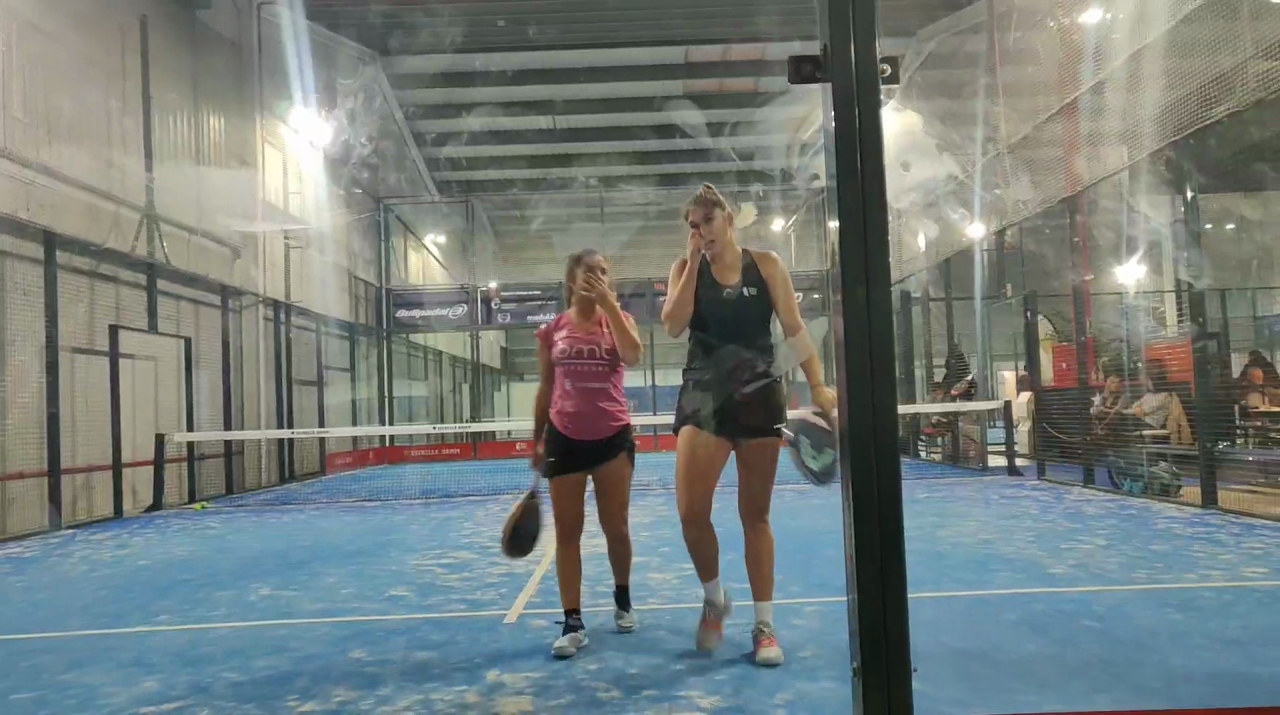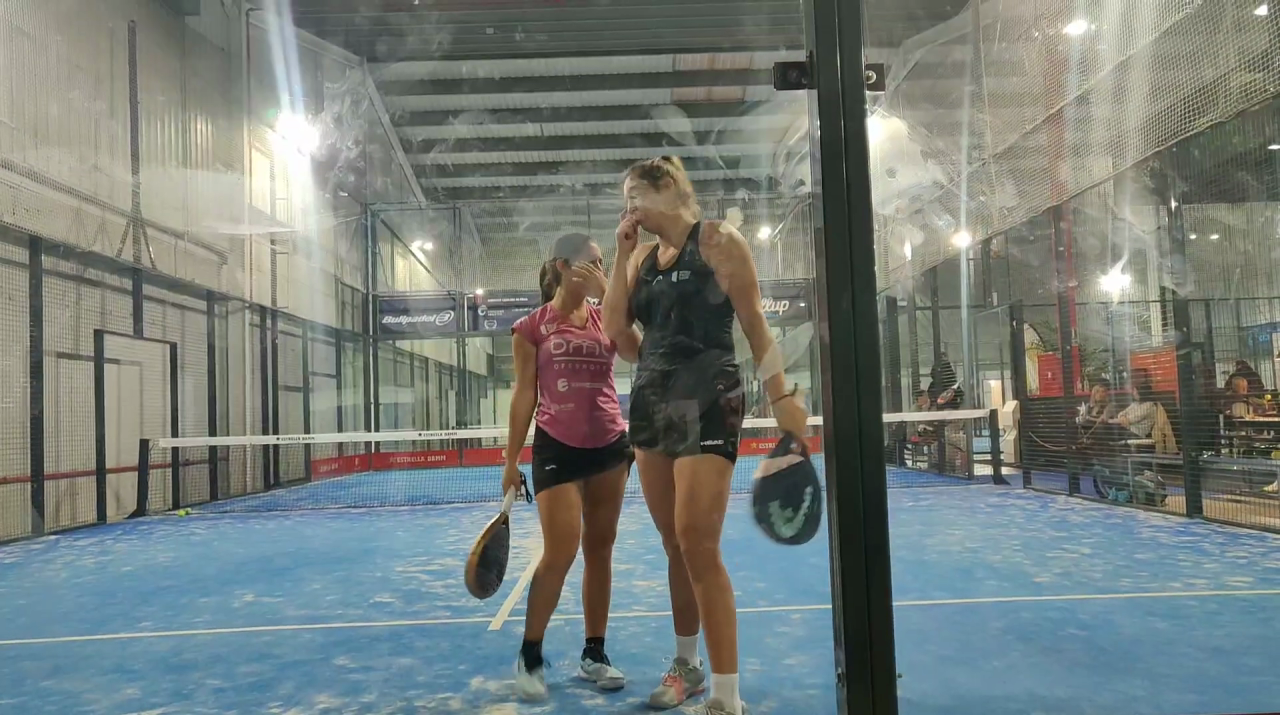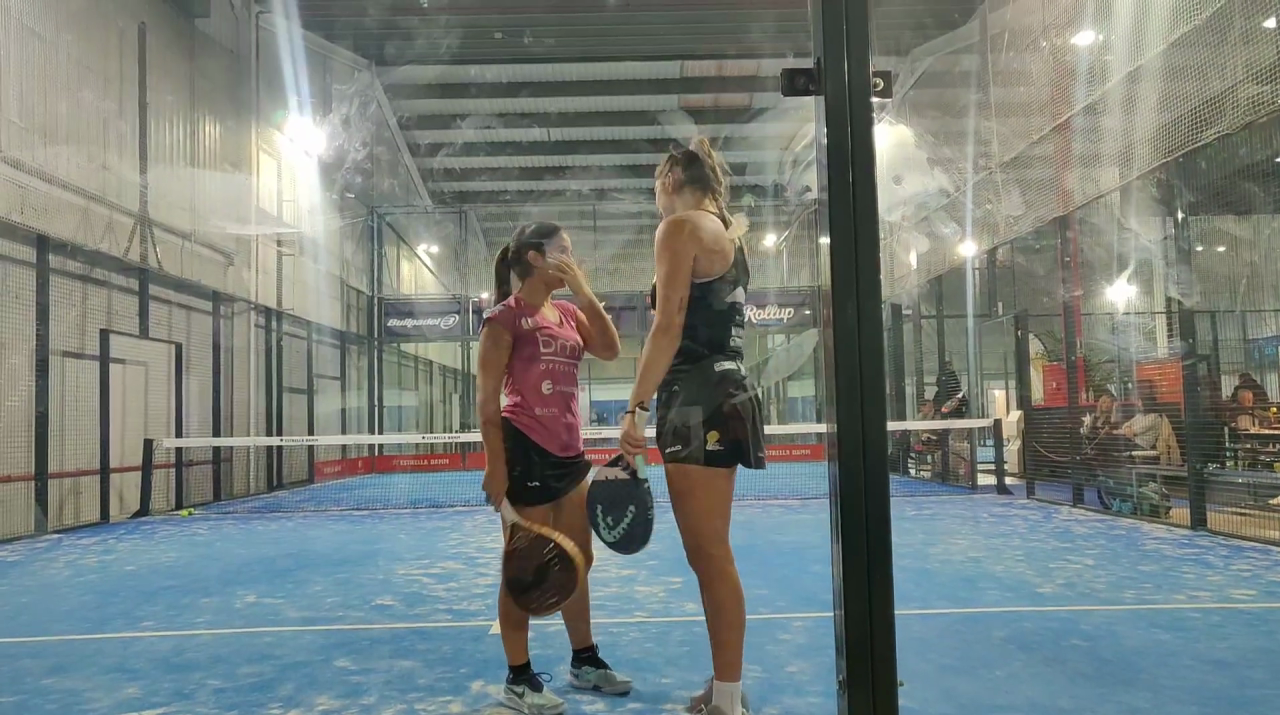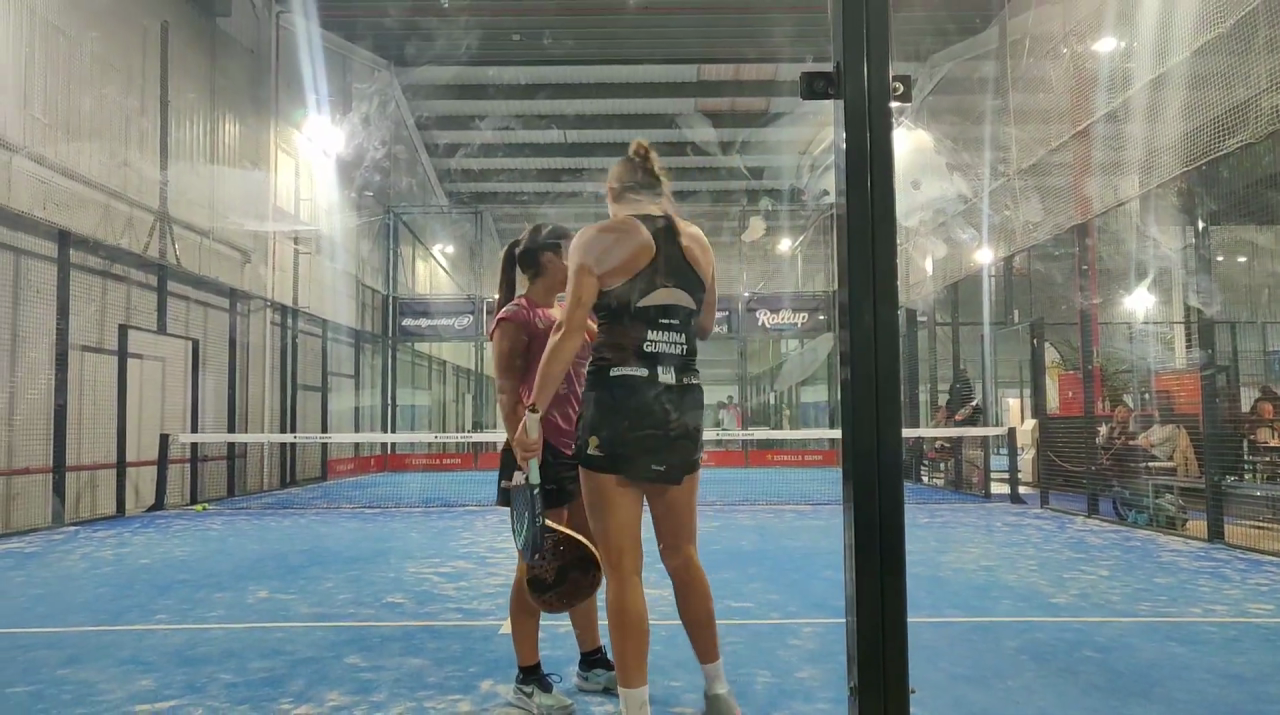
dt=1s
person 1, frame 1
left shoulder: (765, 265)
right shoulder: (685, 269)
left elbow: (793, 325)
right elbow: (672, 325)
left wrist: (818, 381)
right wrist: (693, 262)
left hip: (758, 395)
right hip: (702, 395)
left knee: (754, 514)
right knee: (690, 508)
left ankle: (764, 625)
right ankle: (714, 598)
person 1, frame 2
left shoulder: (714, 237)
right shoulder: (641, 257)
left elbow: (751, 317)
right elbow: (614, 328)
left wrist: (780, 389)
right wrist: (624, 254)
left hip: (706, 401)
right hip: (651, 402)
left knee: (697, 545)
right knee: (677, 544)
right ankle: (687, 663)
person 1, frame 3
left shoulder: (680, 227)
right shoulder: (725, 234)
left elbow: (669, 325)
left wrist: (634, 407)
left hip: (696, 402)
right hip: (721, 398)
left knee: (709, 557)
right knee: (709, 554)
person 1, frame 4
left shoulder: (597, 239)
right shoulder: (696, 239)
left elbow: (569, 331)
left wrist: (533, 411)
left hip: (617, 409)
right hip: (682, 410)
left knee: (623, 570)
right knee: (682, 558)
person 2, frame 1
left shoulder: (619, 318)
right shoulder: (551, 330)
left elbow: (632, 355)
right elbow: (545, 389)
left wrist: (608, 303)
right wrist: (535, 441)
left hip: (613, 436)
right hip: (565, 438)
left knee: (616, 529)
right knee: (567, 532)
left ankle: (621, 593)
right ankle: (572, 624)
person 2, frame 2
left shoulder: (603, 317)
right shoulder: (533, 326)
left elbow: (634, 350)
right elbow: (524, 395)
left wrist: (607, 295)
right wrist: (512, 460)
left hip: (609, 444)
right hip: (557, 446)
left knee: (599, 549)
right knee: (560, 550)
left ankle: (594, 653)
right ankle: (530, 653)
person 2, frame 3
left shoulder: (567, 313)
right shoulder: (505, 317)
left elbow: (610, 349)
right elbow: (488, 397)
left wrist: (584, 291)
right wrist: (496, 464)
left hip: (569, 451)
right hip: (527, 452)
left knee: (578, 560)
left ankle: (584, 661)
person 2, frame 4
right shoulder: (517, 316)
right elbow: (509, 394)
right wrist: (524, 459)
left hip: (578, 452)
right hip: (541, 453)
left ankle: (592, 663)
